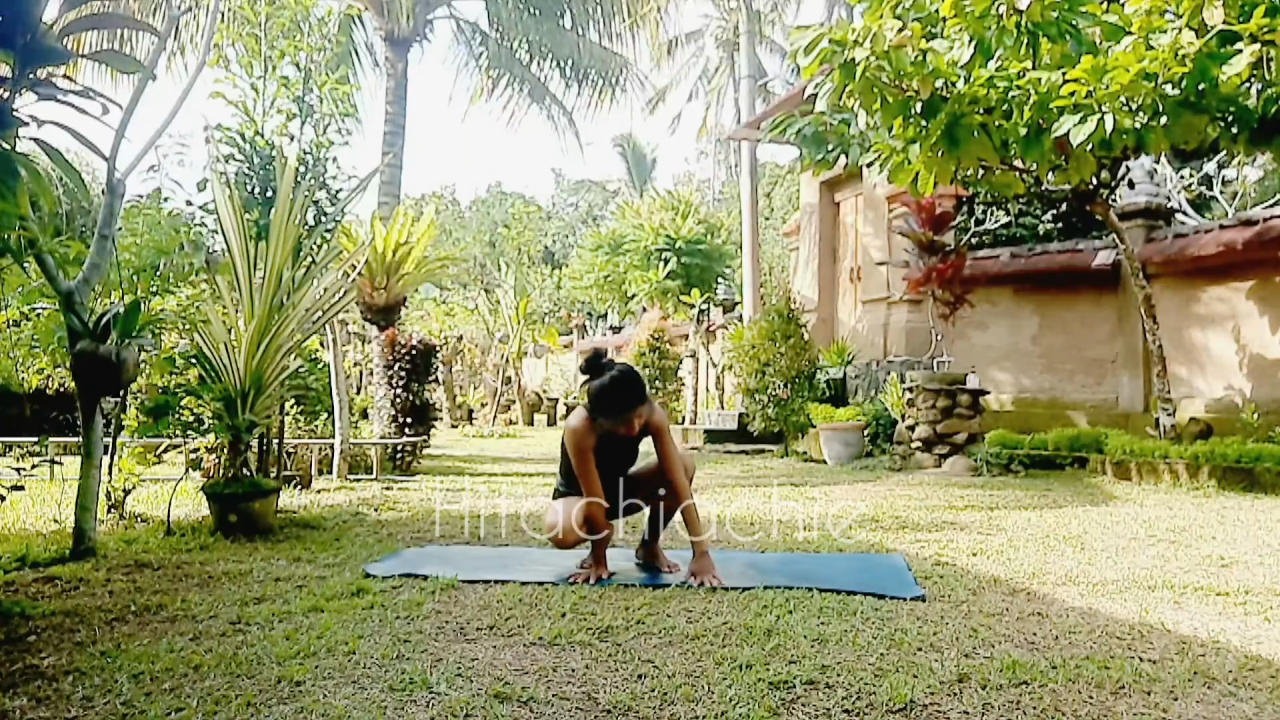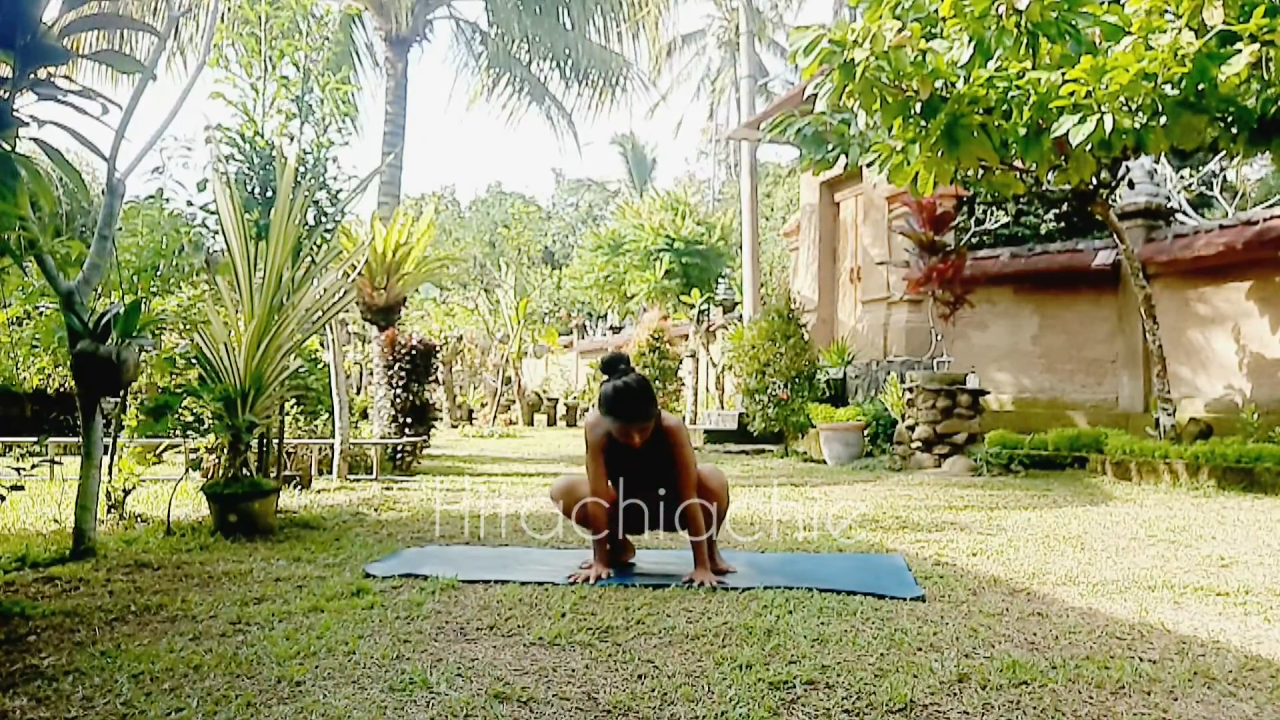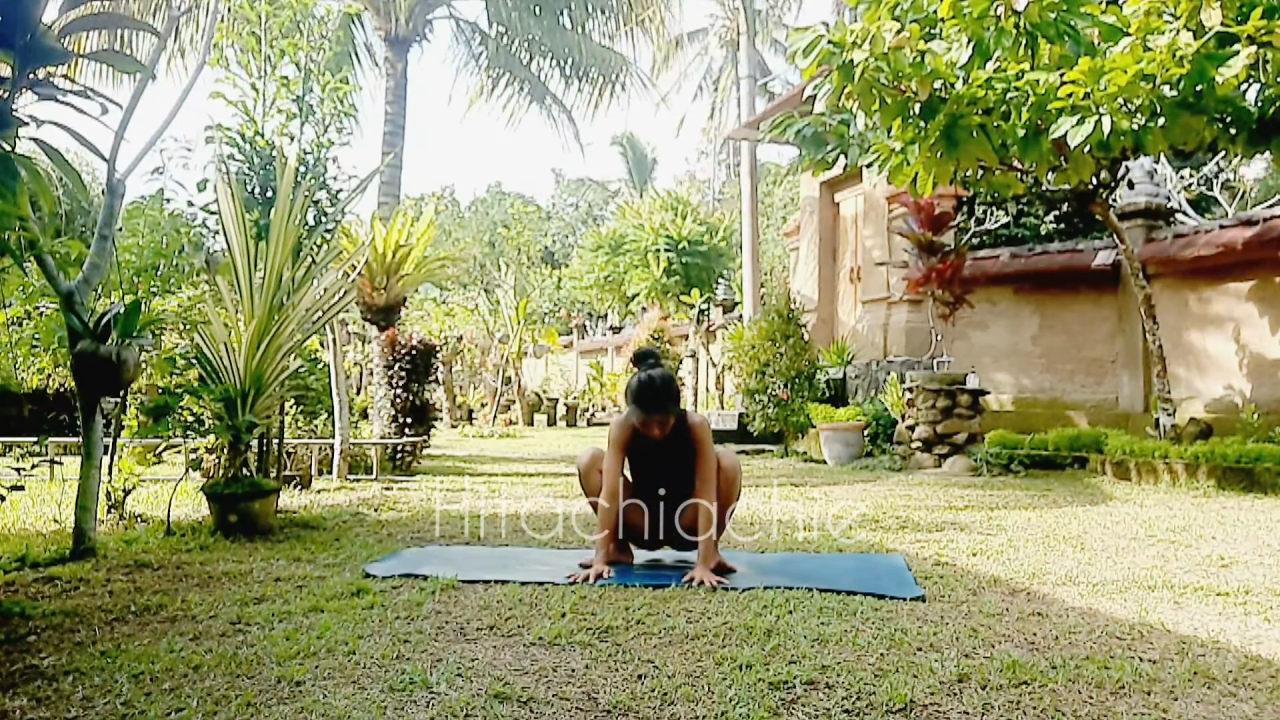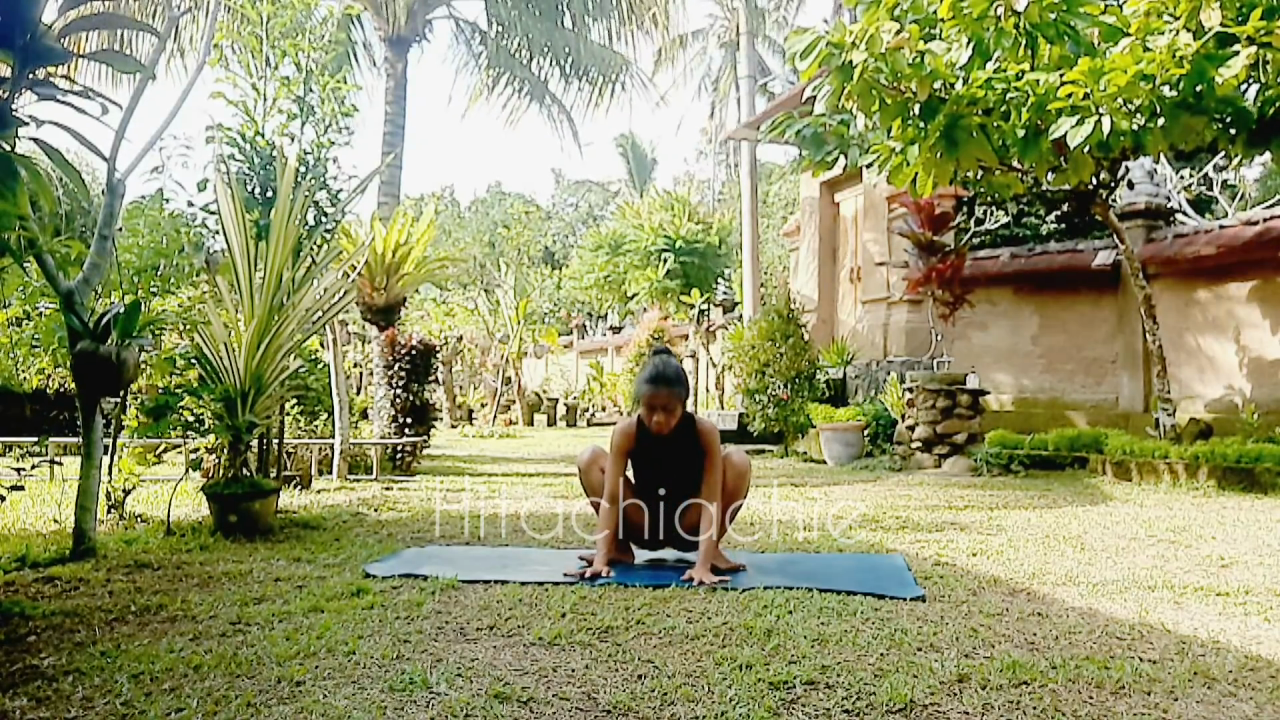
dt=1s
person 1, frame 1
left shoulder: (653, 416)
right shoulder: (579, 428)
left elbow: (679, 483)
right elbow: (594, 501)
left wrist: (701, 553)
right wrist: (599, 562)
left hip: (621, 488)
right hip: (577, 495)
left knee: (684, 463)
right knee: (561, 534)
left ankle: (649, 547)
right ankle: (602, 535)
person 1, frame 2
left shoulder: (671, 427)
right shoulder: (596, 427)
left elbow: (689, 497)
right elbow: (598, 498)
left wrist: (701, 566)
right wrist: (599, 560)
left hip: (671, 506)
right hip: (628, 510)
left knee: (713, 480)
right knee: (563, 490)
left ankle: (710, 551)
right ankle: (618, 545)
person 1, frame 3
left shoulder: (695, 426)
right shoulder: (622, 427)
left elbow: (706, 495)
right elbow: (610, 493)
left wrist: (703, 564)
right wrist: (600, 557)
left hip: (685, 527)
right hip: (643, 527)
left knee: (727, 461)
right knee: (590, 460)
left ankle: (711, 551)
right ankle: (619, 547)
person 1, frame 4
left shoulder: (704, 432)
right shoulder: (626, 431)
left elbow: (711, 501)
right elbow: (611, 498)
left wrist: (703, 565)
right wrist: (601, 558)
left hip: (688, 527)
right hip: (644, 526)
left knee: (737, 461)
right knee: (590, 458)
left ankle: (712, 550)
right ankle: (619, 548)
